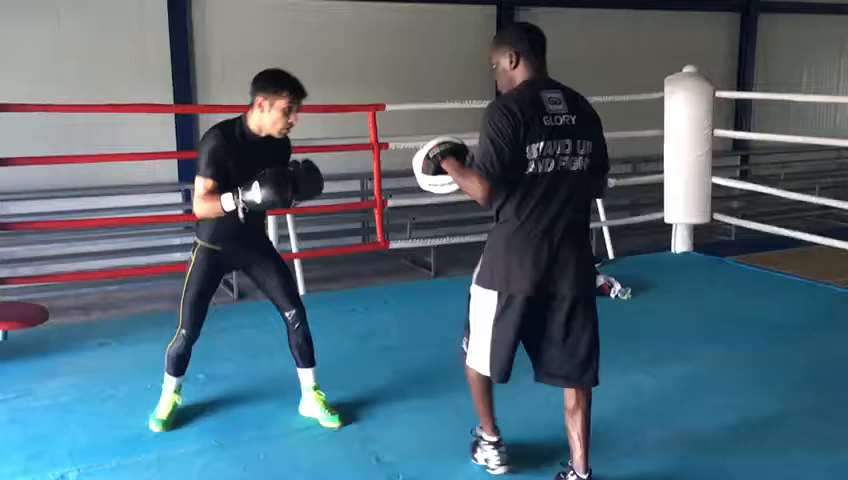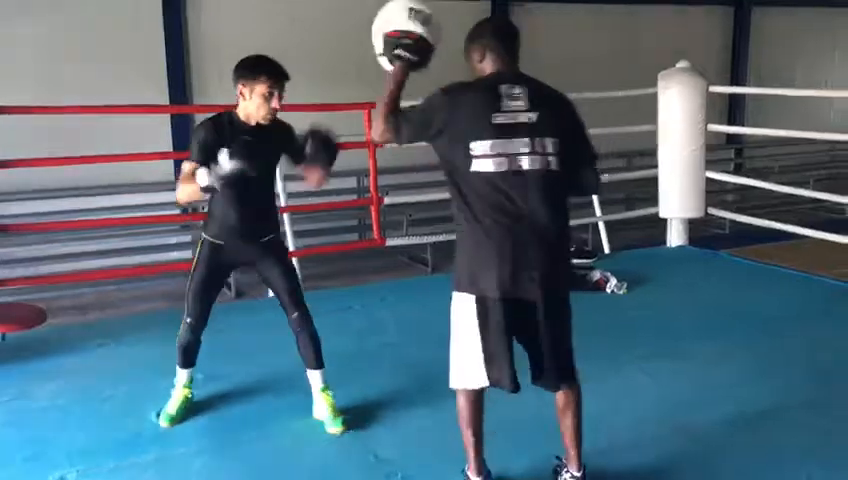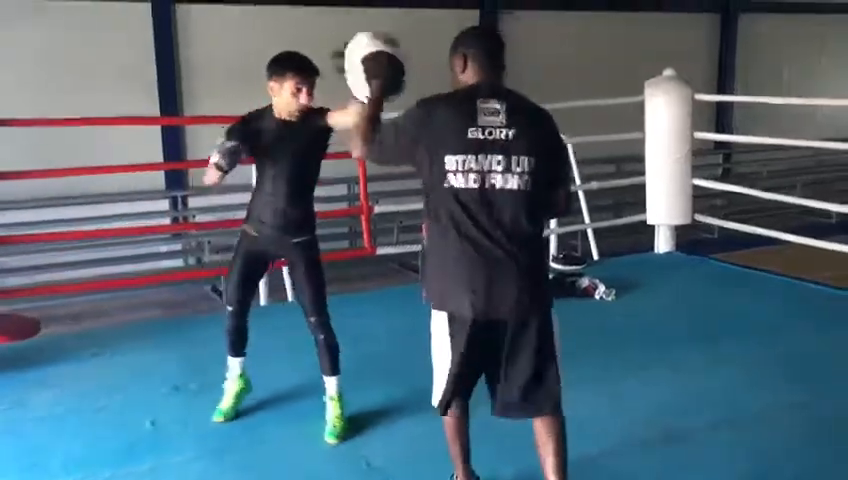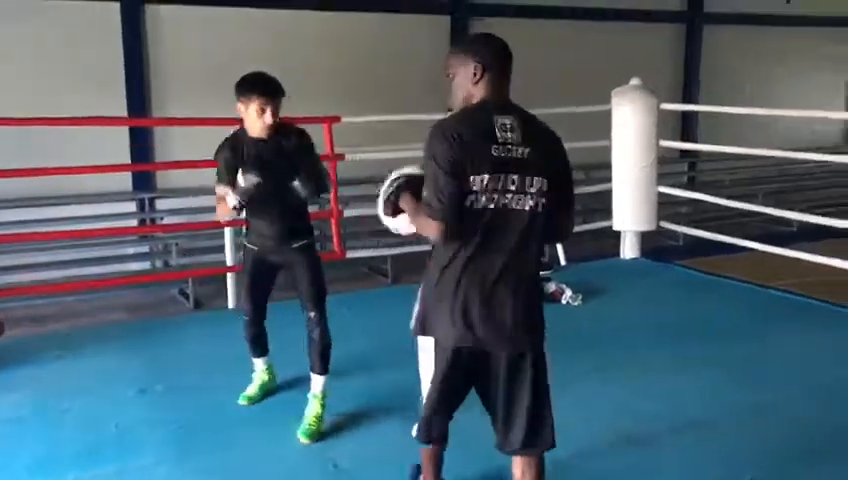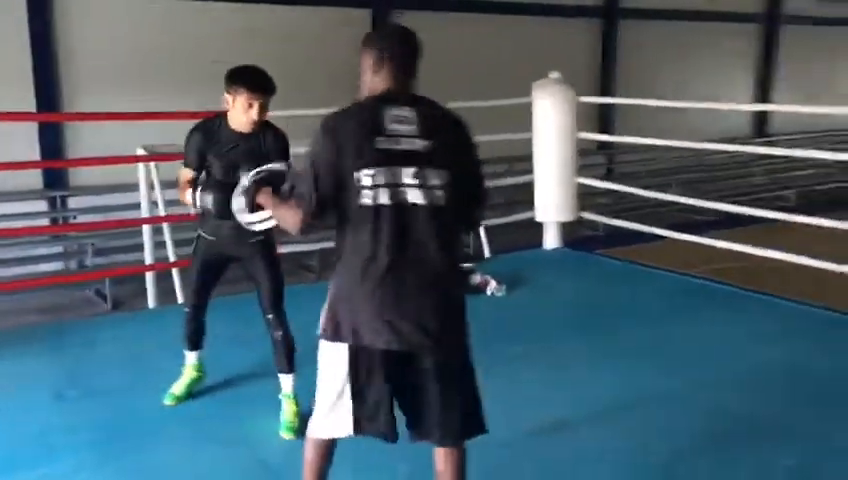
dt=0.4s
person 1, frame 1
left shoulder: (508, 109)
right shoulder: (583, 110)
left elbow: (483, 190)
right elbow: (596, 184)
left wrist: (449, 161)
left hip: (513, 260)
right hip: (573, 262)
left knee: (478, 354)
right knee: (575, 372)
left ankle: (490, 441)
person 1, frame 2
left shoulder: (456, 102)
right shoulder: (557, 106)
left elbow: (381, 129)
right elbow: (587, 182)
left wrist: (399, 71)
left hip: (482, 267)
right hip: (546, 265)
left knee: (470, 375)
right knee: (561, 375)
person 1, frame 3
left shoulder: (433, 114)
right shoulder: (537, 121)
left elbow: (365, 146)
right elbow: (560, 203)
left wrist: (375, 92)
left hip: (456, 284)
right hip: (523, 285)
left knee: (453, 393)
right knee: (542, 402)
person 1, frame 4
left shoulder: (451, 133)
right shoulder: (545, 140)
left elbow: (437, 228)
right elbow: (561, 227)
left wrist: (409, 203)
left hip: (451, 304)
right hip: (517, 310)
left knee: (433, 408)
right knee: (524, 436)
person 1, frame 5
left shoulder: (340, 127)
right shoulder: (451, 128)
left elbow: (295, 219)
right elbow: (471, 218)
left wrist: (266, 198)
left hip: (360, 305)
right hip: (434, 306)
left knee: (326, 420)
right knee: (448, 428)
person 2, frame 1
left shoulder: (280, 145)
right shoulder: (219, 140)
right elbow: (201, 205)
left wrist: (298, 190)
right wrist: (246, 198)
left hip: (255, 241)
right hip: (214, 245)
left knee: (295, 313)
right knee: (188, 329)
left ankle: (311, 397)
right ankle: (170, 396)
person 2, frame 2
left shoulder: (281, 131)
right shoulder: (212, 130)
left elbow: (311, 177)
right elbow: (182, 192)
left wrist: (321, 160)
right wrist: (216, 173)
left hip: (265, 239)
right hip: (219, 239)
left knee: (299, 316)
right knee: (193, 319)
left ankle: (322, 399)
right ankle: (182, 389)
person 2, frame 3
left shoulder: (316, 121)
right shoulder: (252, 125)
left elbow: (351, 116)
right elbow: (211, 178)
right wrist: (224, 156)
left hip: (300, 236)
right hip: (257, 231)
left knee: (317, 319)
right knee: (235, 309)
left ankle: (334, 403)
right ankle: (235, 383)
person 2, frame 4
left shoulder: (297, 138)
right shoulder: (230, 149)
left elbow: (322, 178)
right elbow: (222, 214)
left wrist: (314, 185)
right wrist: (237, 196)
left hip: (299, 241)
right hip: (259, 245)
left knee: (315, 316)
right knee: (251, 315)
left ankle: (316, 403)
right ankle: (263, 374)
person 2, frame 5
left shoulder: (274, 139)
right shoulder: (203, 134)
right elbow: (185, 183)
right wrist: (195, 195)
left hip: (256, 237)
right hip: (212, 236)
left knee: (274, 315)
right knee: (192, 307)
left ankle: (289, 399)
right ankle: (192, 371)
